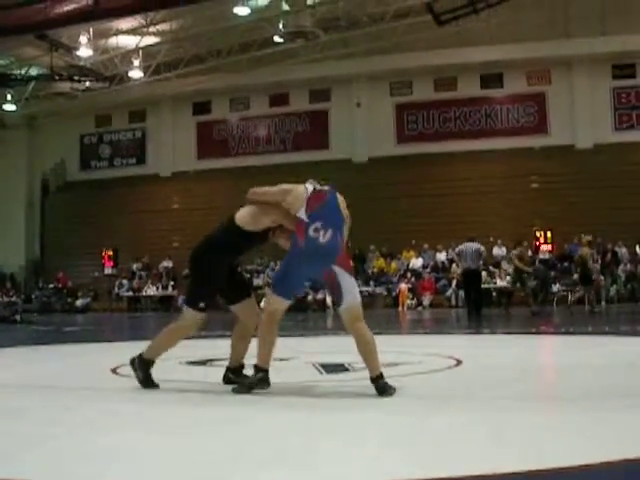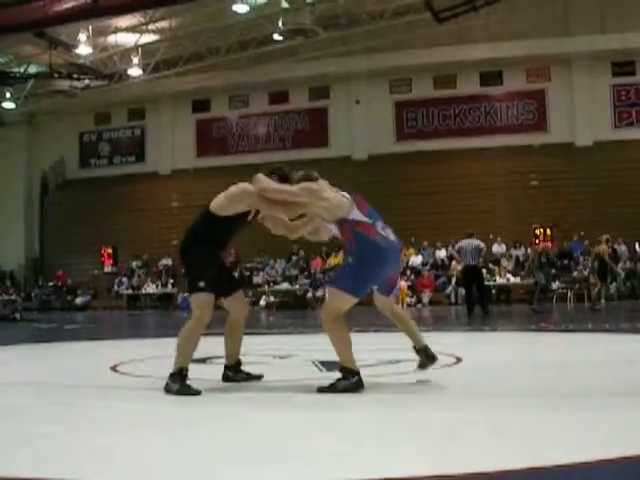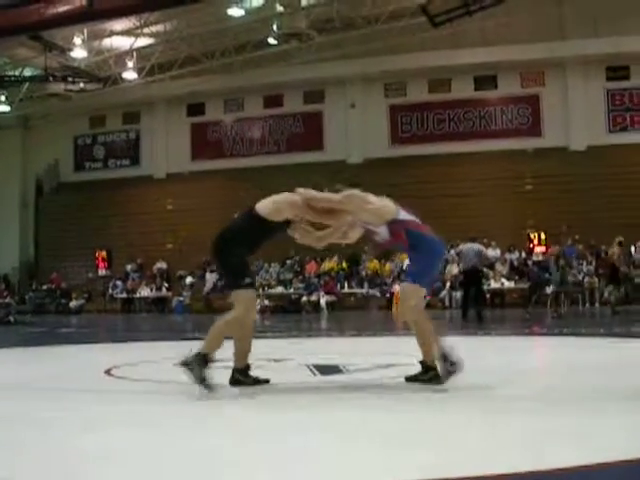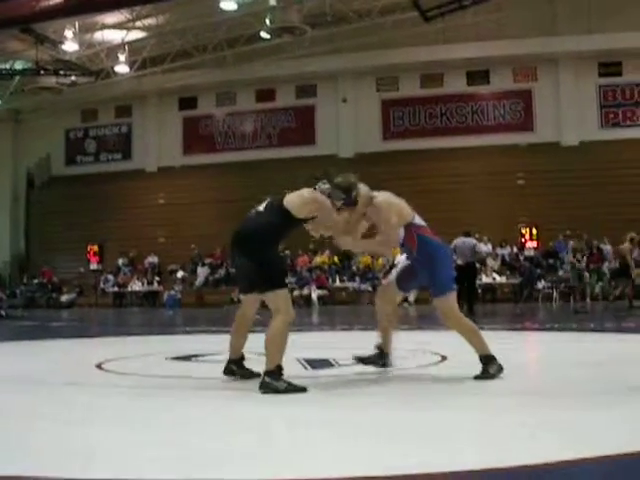
dt=0.4s
person 1, frame 1
left shoulder: (295, 190)
right shoulder: (338, 199)
left elbow: (253, 195)
left wrist: (273, 199)
left hip: (303, 255)
right hip: (332, 257)
left knee: (271, 312)
right knee: (355, 321)
left ankle: (260, 375)
right ankle: (378, 380)
person 1, frame 2
left shoulder: (313, 192)
right shoulder: (329, 201)
left elbow: (266, 189)
right elbow: (321, 234)
left wrist: (260, 178)
right wrist: (287, 225)
left hip: (372, 255)
right hip: (392, 252)
left knee: (329, 314)
right knee: (386, 304)
left ankle: (351, 376)
right ankle: (424, 350)
person 1, frame 3
left shoulder: (358, 200)
right shoulder: (362, 214)
left elbow: (313, 198)
right elbow: (346, 236)
left wrist: (301, 191)
right wrist: (312, 232)
left hip: (428, 249)
right hip: (426, 250)
left knee: (404, 307)
right knee: (413, 311)
left ankle: (444, 358)
right ankle: (430, 369)
person 1, frame 4
left shoulder: (381, 203)
right shoulder: (371, 205)
left elbow: (388, 245)
left wrist: (352, 243)
left hip: (432, 255)
right hip: (416, 257)
left knee: (449, 315)
right knee: (384, 296)
left ankle: (490, 361)
right ankle: (383, 353)
person 2, frame 1
left shoulder: (271, 219)
right shoulder: (270, 210)
left hip: (224, 263)
right hip: (208, 260)
left knee: (251, 316)
right knee: (189, 323)
left ankle: (234, 371)
right ankle: (143, 361)
person 2, frame 2
left shoulder: (255, 204)
right shoulder: (246, 192)
left hip: (213, 254)
right hip: (197, 250)
left knee: (240, 309)
right knee: (202, 314)
left ankle: (232, 368)
right ankle: (176, 377)
person 2, frame 3
left shoulder: (289, 216)
right shoulder: (292, 201)
left elbow: (315, 241)
right elbow: (328, 217)
left hip: (236, 251)
right hip: (231, 248)
left knee: (248, 312)
right knee: (244, 309)
left ankle: (240, 371)
right ankle: (200, 359)
person 2, frame 4
left shoulder: (297, 197)
right shoulder: (315, 198)
left elbow: (317, 229)
left hip: (242, 243)
right hip: (259, 246)
left knee: (249, 306)
right knee: (283, 312)
left ankle: (234, 362)
right ankle: (272, 376)
